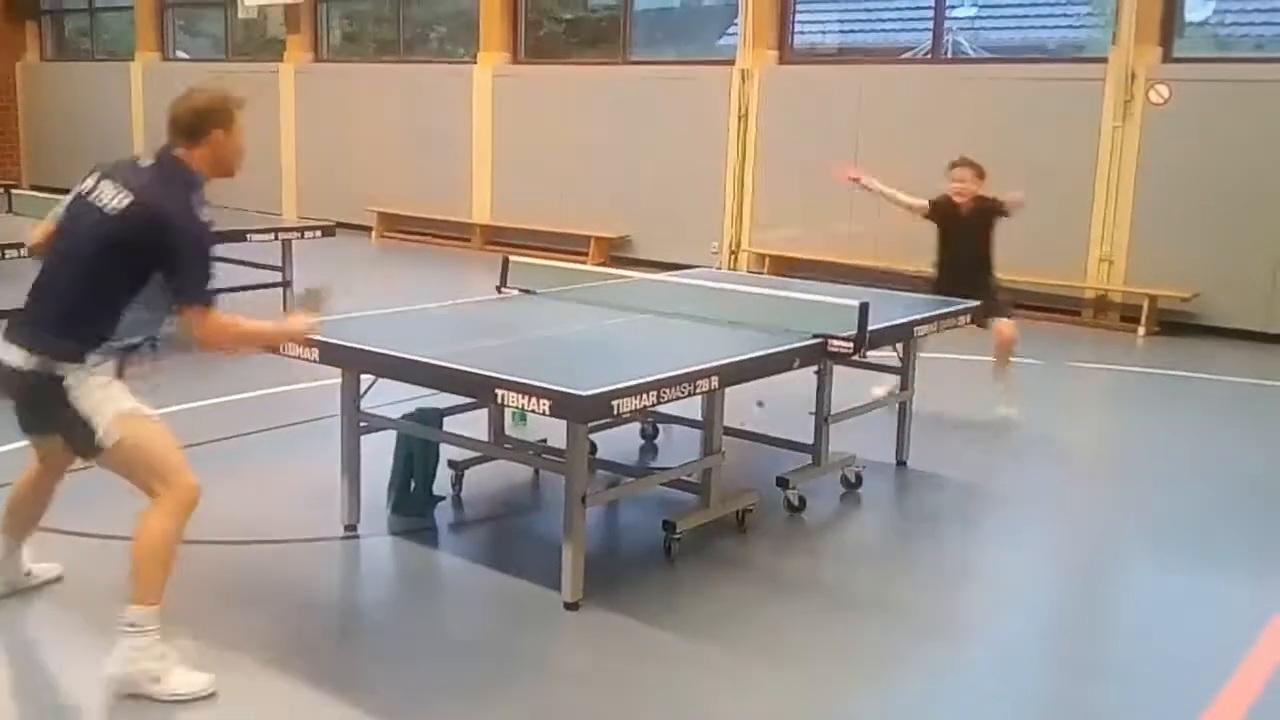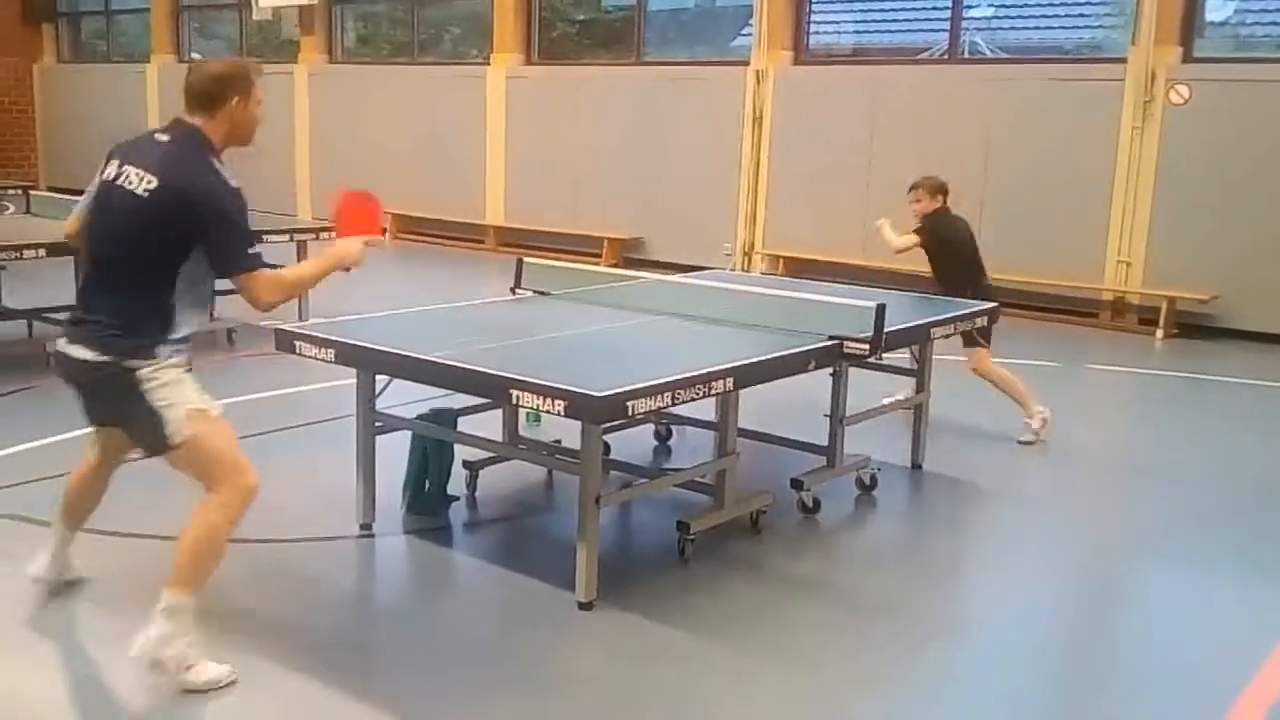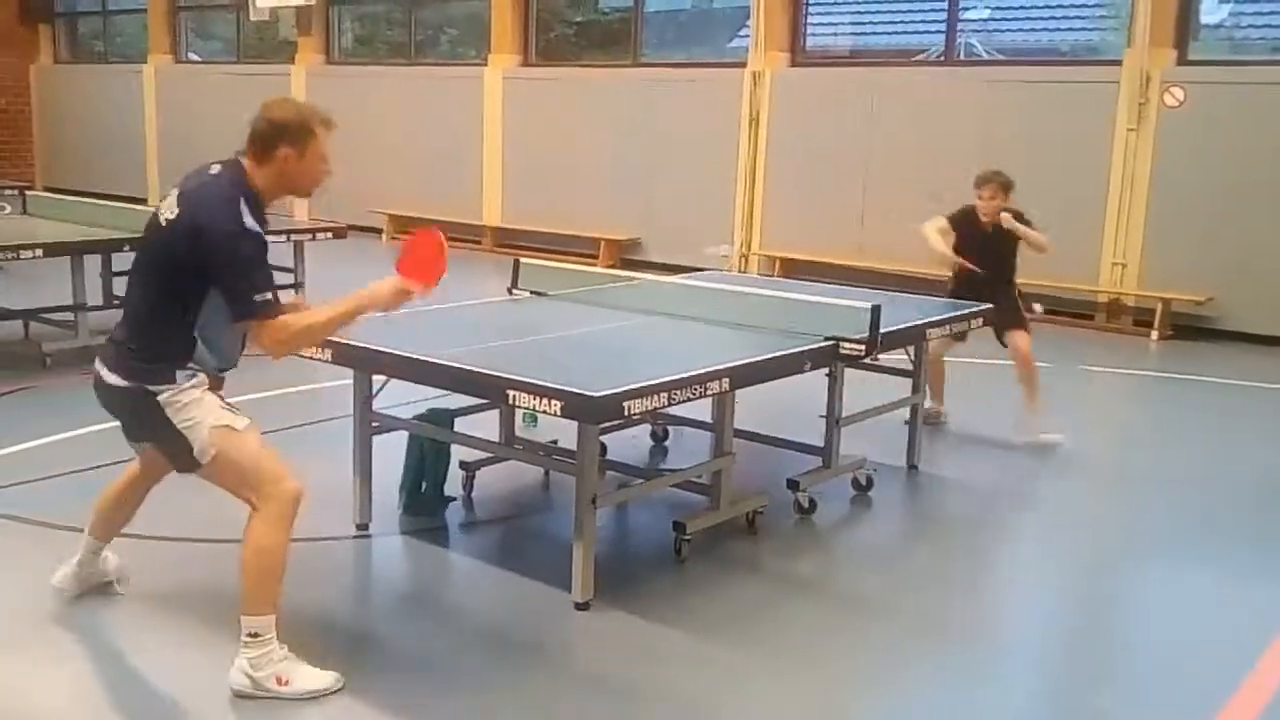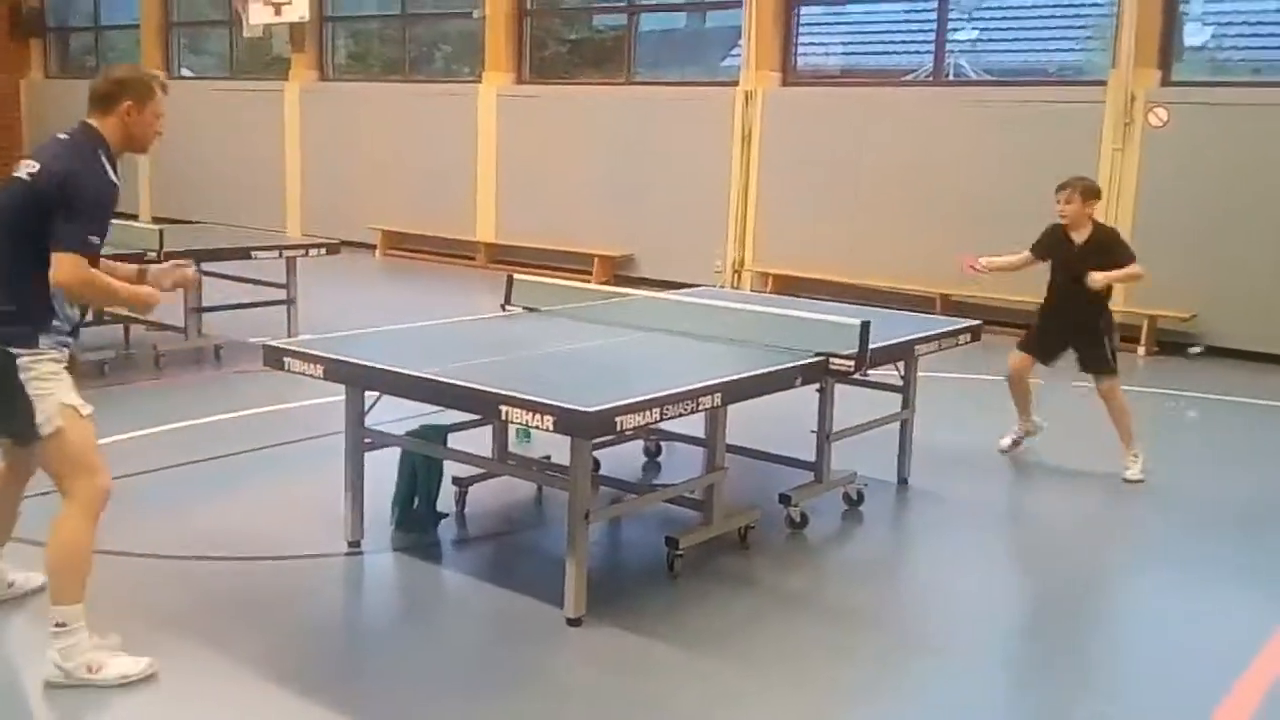
dt=0.7s
person 1, frame 1
left shoulder: (116, 173)
right shoulder: (179, 217)
right elbow: (207, 329)
right wrist: (280, 333)
right hip: (61, 368)
left knee: (54, 455)
right knee: (175, 485)
right ankle: (135, 651)
person 1, frame 2
left shoulder: (129, 152)
right shoulder: (209, 189)
left elbow: (76, 231)
right elbow: (265, 293)
right wrist: (336, 256)
left hip: (84, 345)
right hip: (136, 362)
left knee: (110, 449)
right knee: (233, 482)
left ankle: (55, 560)
right ankle: (168, 634)
person 1, frame 3
left shoulder: (211, 183)
right shoulder: (229, 227)
right elbow: (276, 339)
left wrist: (268, 310)
right wrist: (368, 301)
left hip: (130, 368)
right hip: (160, 383)
left knee: (152, 464)
right knee: (278, 494)
left ankle: (84, 567)
right ankle: (260, 660)
person 1, frame 4
left shoulder: (56, 154)
right shoulder: (89, 175)
right elbow: (67, 277)
left wrist: (138, 274)
right wrist: (138, 297)
right knee: (87, 487)
right ankle: (71, 647)
person 2, frame 1
left shoulder: (987, 207)
right shoulder: (943, 205)
left elbow: (1011, 205)
right elbow: (912, 204)
left wrist: (1016, 199)
right wrist: (874, 186)
left hip: (981, 286)
right hip: (946, 286)
left knee: (1006, 334)
left ankle: (1003, 386)
right ankle: (899, 381)
person 2, frame 2
left shoulder: (936, 225)
right shoulder: (953, 223)
left elbow: (899, 246)
left wrist: (884, 227)
left hip: (973, 300)
right hip: (958, 298)
left knee: (979, 363)
left ankle: (1036, 412)
person 2, frame 3
left shoulder: (1015, 218)
right shoulder: (965, 215)
left elbow: (1043, 247)
right elbow: (929, 227)
left wrist: (1016, 227)
right wrist: (942, 248)
left hip: (1001, 294)
right hip: (964, 292)
left knee: (1022, 350)
right knee: (933, 352)
left ankle: (1033, 418)
right ankle: (936, 408)
person 2, frame 4
left shoulder: (1107, 237)
right shoulder: (1053, 234)
left elbow: (1137, 271)
right elbow: (1026, 259)
left wrist: (1109, 276)
right wrist: (991, 263)
left hip: (1092, 323)
right hip: (1052, 317)
left knee: (1109, 389)
right knee: (1015, 369)
left ankle: (1133, 454)
right ankle: (1026, 424)
